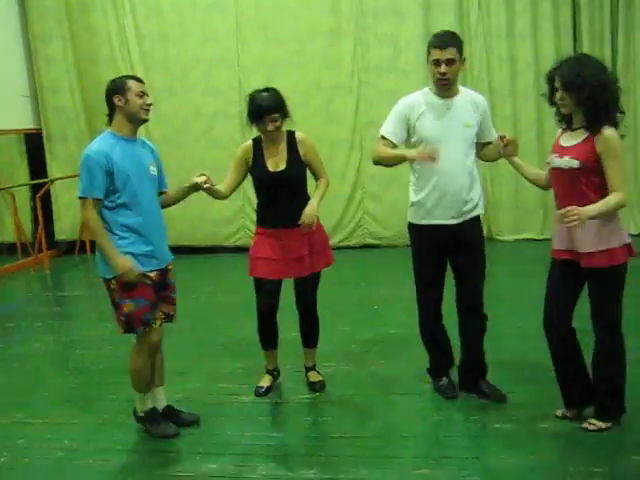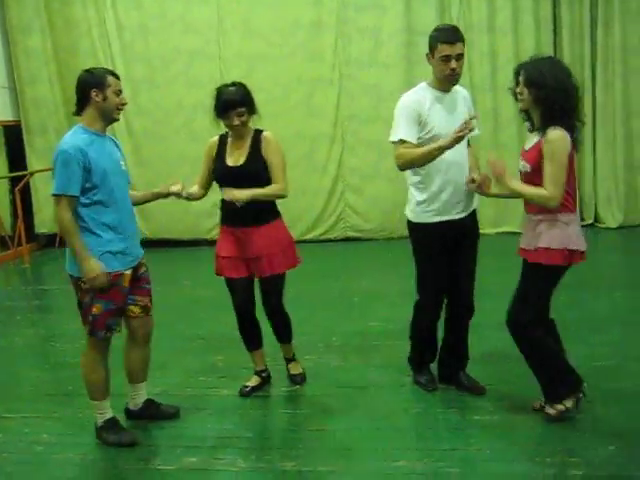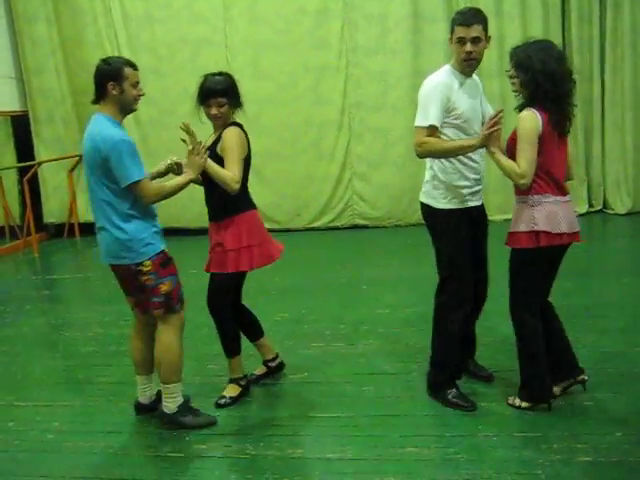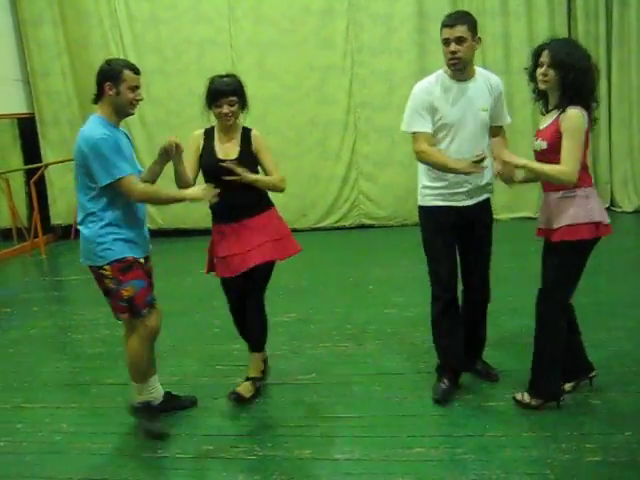
dt=0.5s
person 1, frame 1
left shoulder: (476, 102)
right shoulder: (410, 105)
right elbow: (378, 154)
left wrist: (501, 151)
right wrist: (409, 153)
left hip: (467, 219)
right hip: (425, 222)
left knee: (472, 302)
right knee: (429, 303)
left ankle: (473, 374)
right ankle: (440, 370)
person 1, frame 2
left shoulder: (463, 97)
right shoulder: (412, 102)
right elbow: (402, 159)
left wrist: (476, 173)
right wrist: (447, 142)
left hip: (465, 215)
right hip: (428, 219)
left knee: (463, 299)
right knee: (431, 297)
left ankle: (453, 367)
right ankle: (421, 362)
person 1, frame 3
left shoulder: (475, 84)
right shoulder: (437, 85)
right elbow: (422, 145)
right wrist: (473, 144)
left hip: (472, 201)
right hip: (445, 205)
left knee: (476, 287)
right knee: (455, 291)
left ankle: (463, 356)
right ankle: (441, 380)
person 1, frame 4
left shoulder: (492, 84)
right shoulder: (425, 90)
left elbow: (498, 134)
right elbow: (421, 149)
left wrist: (503, 163)
right wrist: (459, 166)
left hip: (478, 201)
right hip: (437, 203)
left knee: (478, 286)
right knee: (444, 288)
left ankle: (471, 355)
right ankle: (447, 369)
person 2, frame 1
left shoulder: (605, 136)
right shoulder: (563, 133)
left elbow: (620, 195)
right elbow: (547, 181)
left wrist: (588, 212)
right wrist: (512, 159)
left hip: (603, 243)
right hip: (567, 241)
left knee: (605, 327)
right knee: (555, 321)
left ankle: (609, 408)
right ankle: (579, 398)
person 2, frame 2
left shoulder: (556, 136)
right shoulder: (536, 132)
left elbow: (551, 197)
left wrist: (507, 182)
right wrist: (494, 188)
left hip: (556, 238)
right hip: (538, 236)
left knee: (521, 318)
right knee: (535, 317)
left ankle: (566, 385)
right ankle: (559, 391)
person 2, frame 3
left shoulder: (529, 117)
right shoulder: (555, 116)
left elbow: (523, 177)
right elbow: (566, 171)
left wrist: (495, 150)
left hip: (537, 220)
right hip: (559, 217)
left knee: (523, 307)
right knee: (537, 301)
left ankle: (536, 390)
right ankle: (565, 370)
person 2, frame 4
left shoulder: (573, 115)
right shoulder: (551, 114)
left elbow: (568, 174)
left wrist: (518, 161)
right wrist: (519, 175)
left hip: (577, 216)
right hip: (558, 215)
left knee: (549, 300)
right knee: (556, 297)
left ankle: (544, 387)
right ankle: (576, 368)
person 3, frame 1
left shoulder: (147, 149)
right shoulder: (98, 153)
right elbow: (90, 212)
left wrist: (190, 188)
right wrist: (115, 257)
left hip: (159, 259)
right hip: (127, 265)
left knee: (157, 336)
right knee: (148, 338)
left ankle: (159, 405)
right ankle: (144, 409)
person 3, frame 2
left shoulder: (111, 143)
right shoulder: (72, 148)
right elbow: (63, 211)
left wrist: (160, 193)
right wrist: (85, 260)
left hip: (130, 257)
right hip: (100, 265)
left knee: (142, 329)
right knee: (99, 343)
left ankle: (139, 402)
right ankle: (104, 419)
person 3, frame 3
left shoulder: (101, 130)
right shoulder: (112, 138)
right elbow: (147, 194)
left wrist: (160, 171)
right wrist: (189, 174)
left hip: (121, 244)
right hip: (139, 246)
left knee: (145, 320)
right knee: (171, 320)
left ankle: (147, 396)
right ankle: (172, 407)
person 3, frame 4
left shoulder: (118, 134)
right shoulder: (96, 137)
left elbow: (140, 182)
right elbow: (135, 191)
left wrist: (162, 160)
right wrist: (187, 194)
left hip: (131, 245)
right hip: (111, 250)
left knee: (138, 323)
right knee: (147, 322)
left ankle: (152, 395)
right ankle: (144, 400)
person 4, frame 1
left shoulder: (300, 141)
right shoulder: (248, 150)
left elbow: (323, 178)
right elbow: (226, 190)
left wrist: (314, 203)
right wrist: (209, 188)
left hip: (305, 234)
right hip: (268, 237)
left knee: (306, 304)
right knee: (266, 308)
left ankle: (310, 365)
right ankle: (271, 369)
person 4, frame 2
left shoulder: (266, 140)
right shoulder: (215, 145)
left elbow: (282, 188)
right elbow: (201, 187)
left wrist: (247, 193)
right wrist: (186, 193)
left hip: (267, 233)
right hip: (232, 236)
left knee: (272, 304)
right knee: (242, 307)
left ankle: (290, 358)
right ankle: (260, 370)
person 4, frame 3
left shoulder: (232, 133)
right shoulder: (217, 133)
left elbow: (232, 184)
left hip: (238, 229)
right hip: (226, 229)
left knee: (219, 304)
right knee: (227, 303)
left ankle: (237, 378)
right ankle: (271, 358)
person 4, frame 4
left shoulder: (253, 138)
right shoulder: (200, 138)
left elbow: (279, 183)
right elbow: (185, 184)
left wrist: (247, 176)
right wrist: (175, 159)
left hip: (261, 227)
right hip: (225, 232)
left knee: (253, 299)
right knee: (237, 305)
left ankle: (254, 375)
right ankle: (258, 354)
